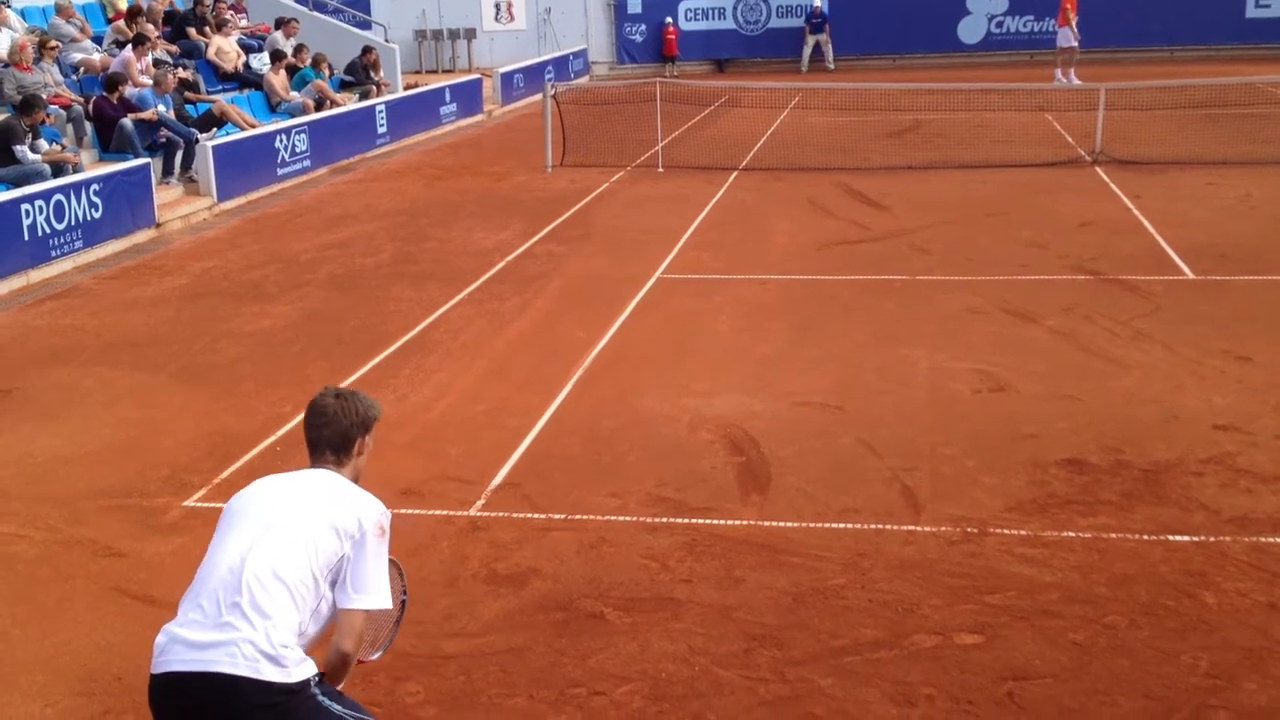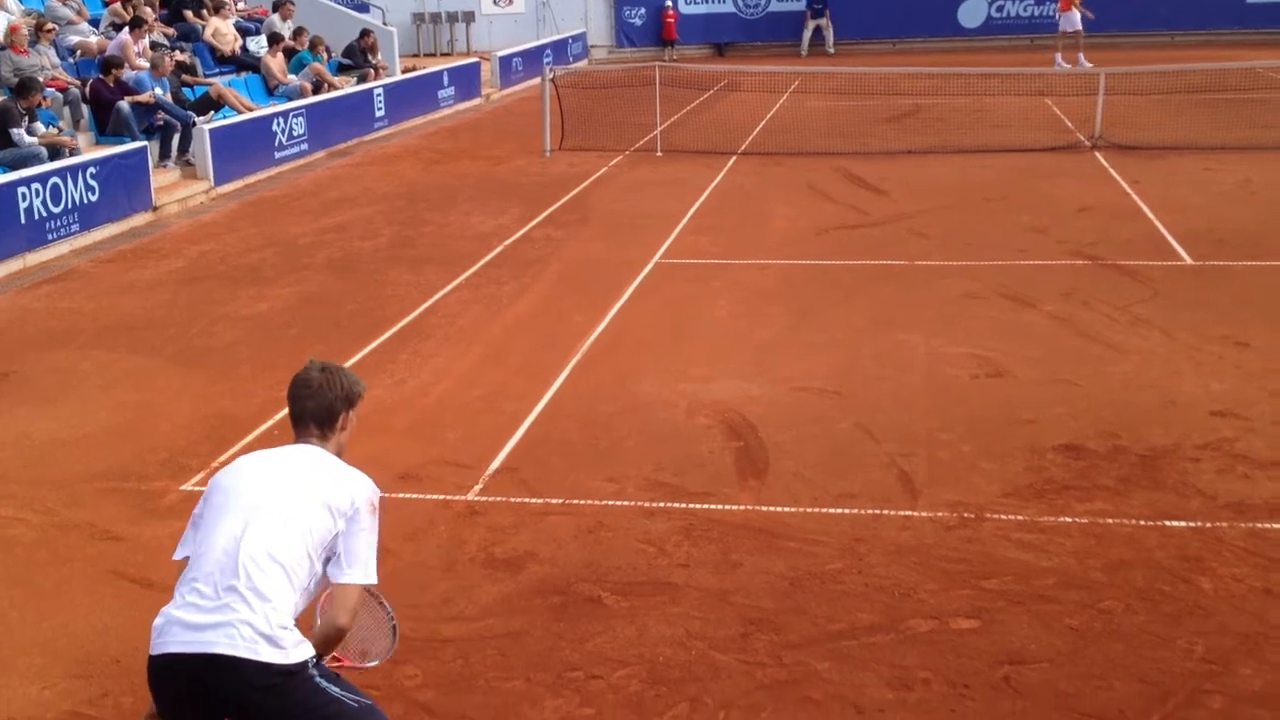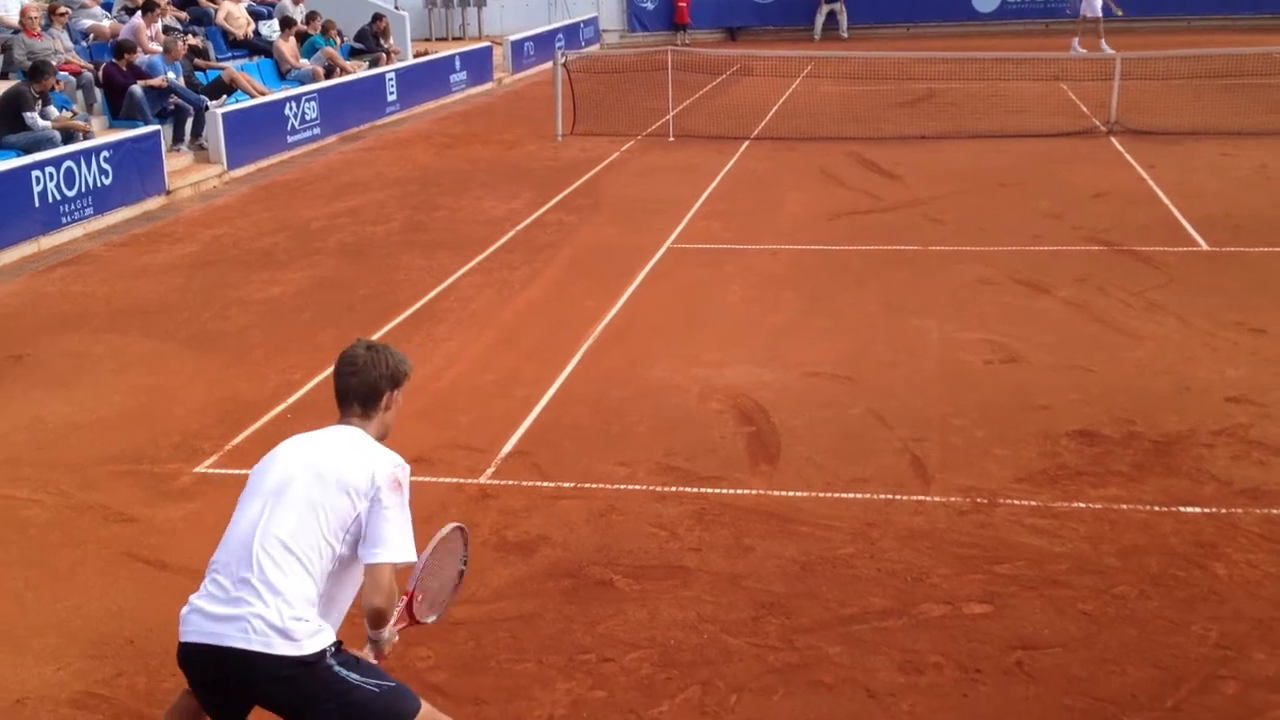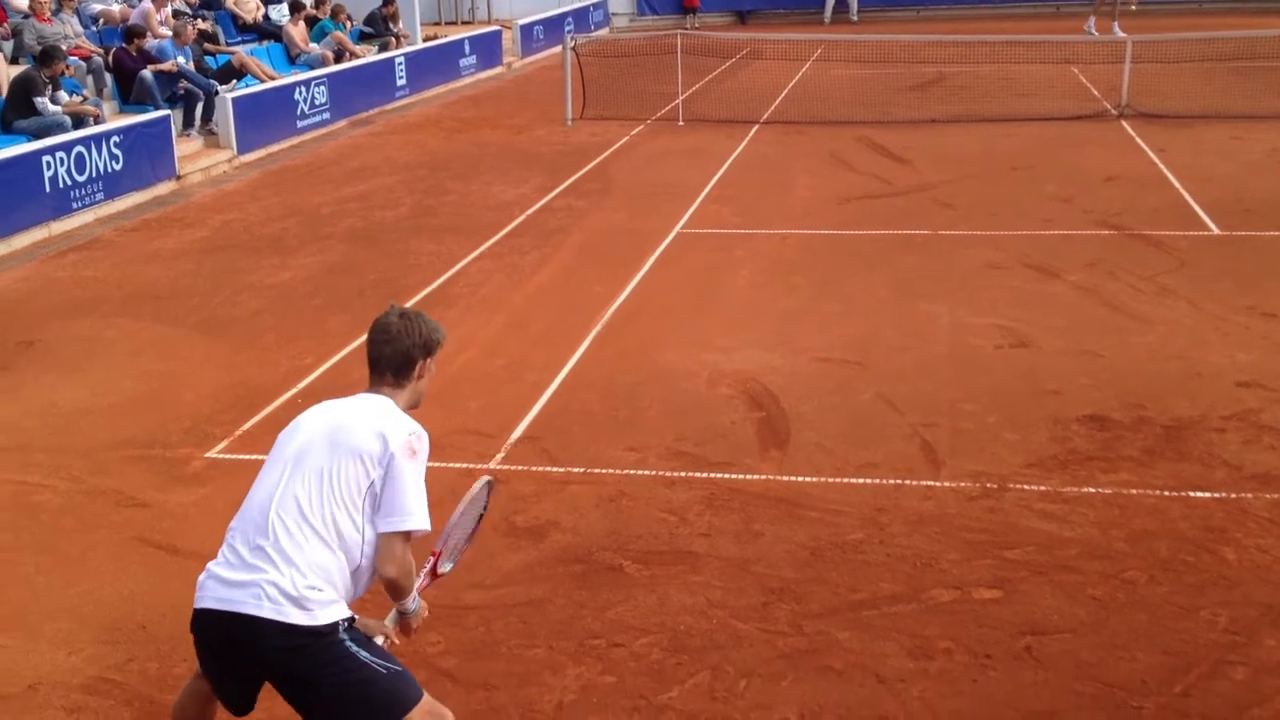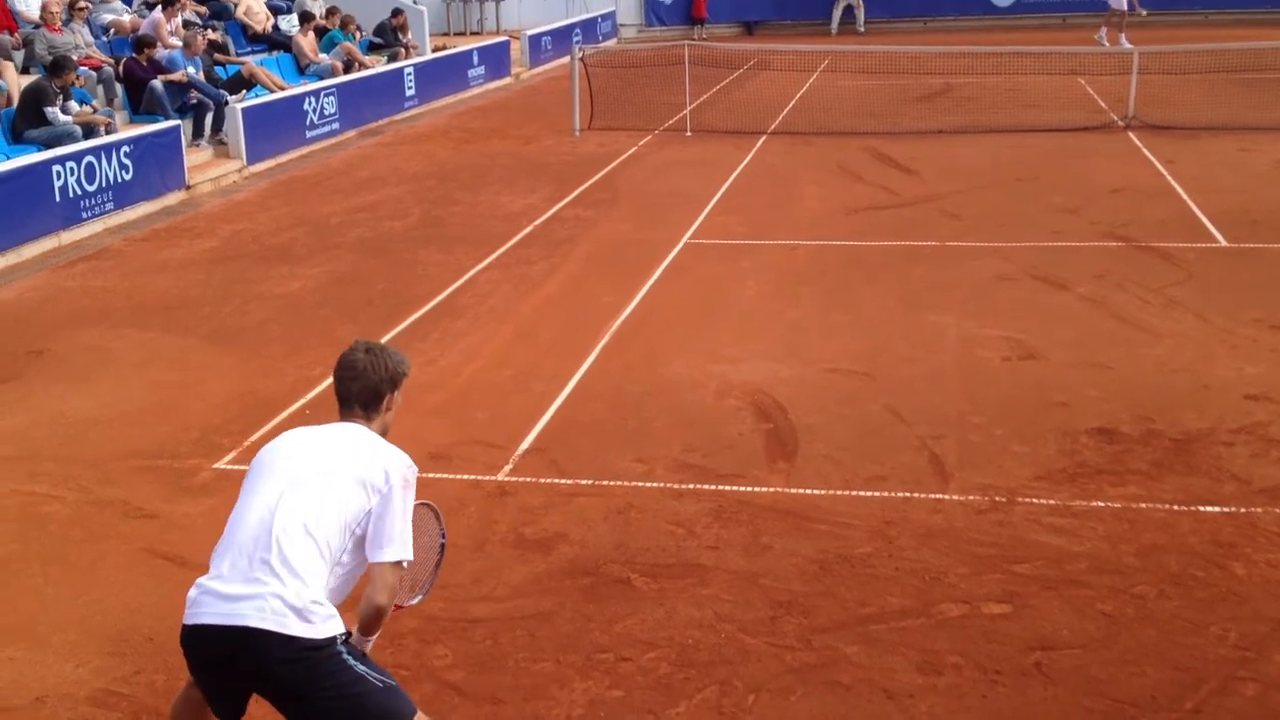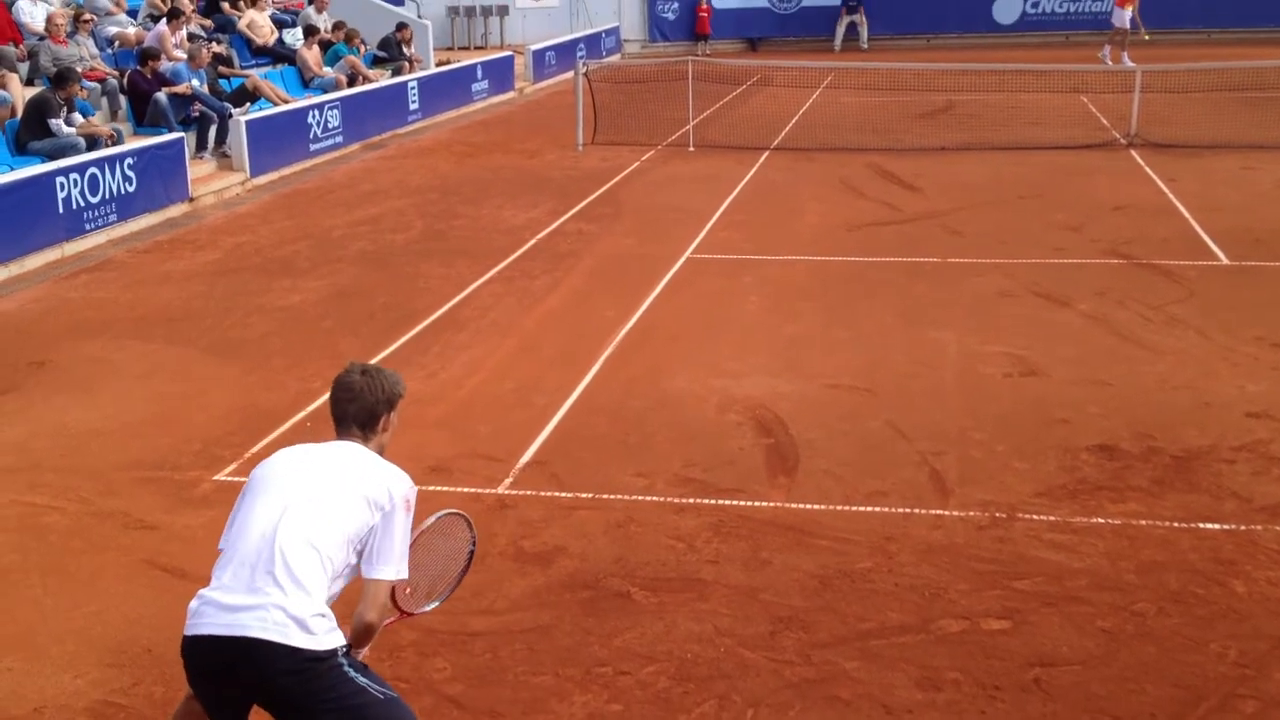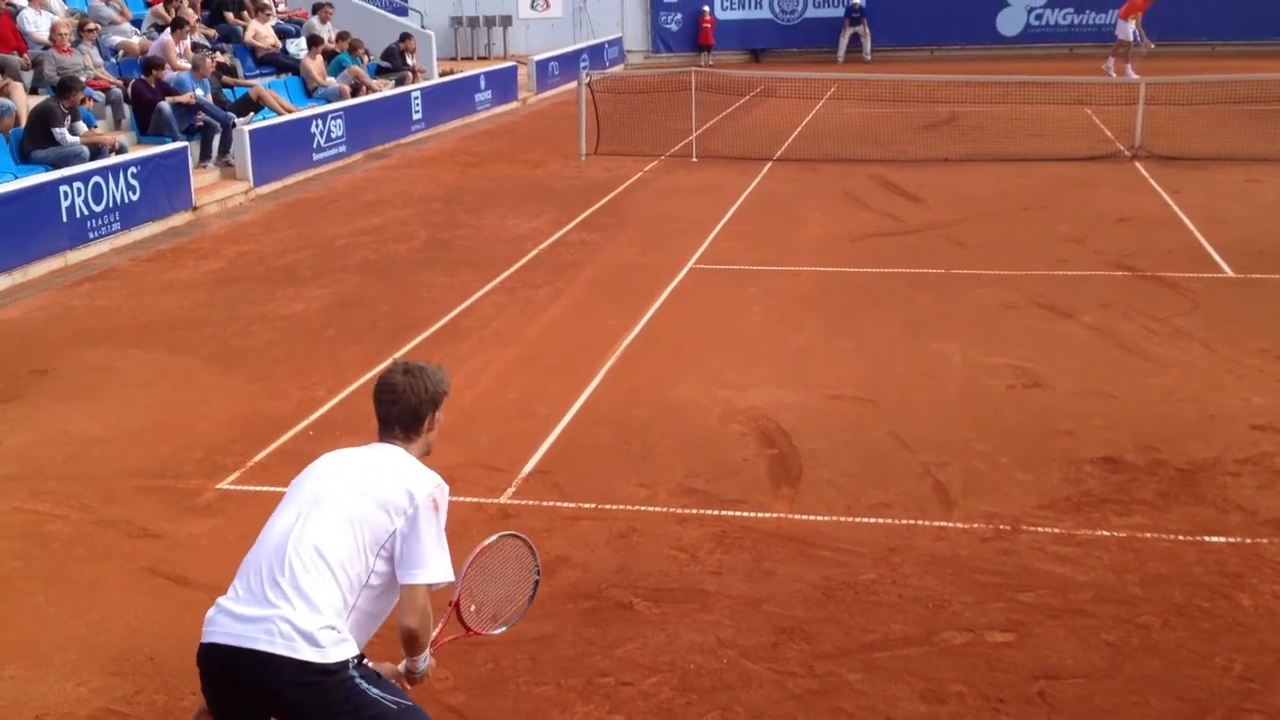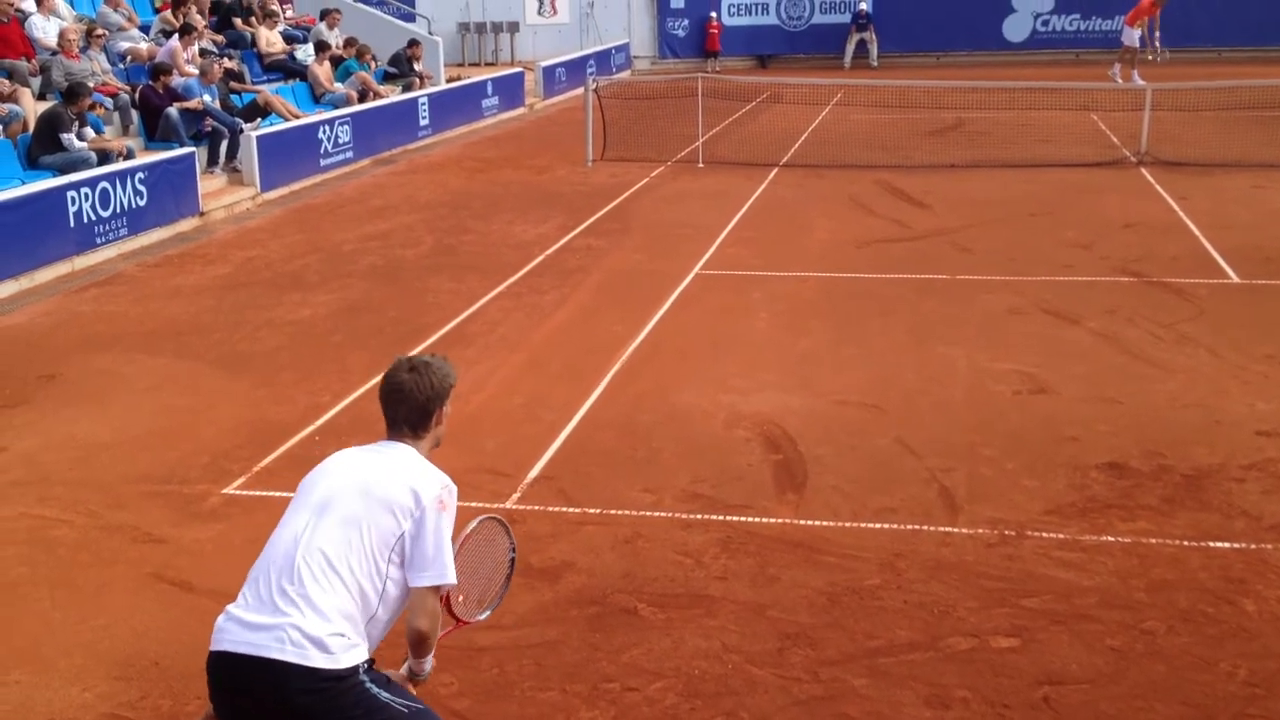
dt=0.3s
person 1, frame 1
left shoulder: (251, 491)
right shoulder: (365, 510)
right elbow: (346, 643)
right wrist: (326, 691)
left hip: (174, 668)
right hip: (260, 677)
person 1, frame 2
left shoulder: (232, 471)
right shoulder: (354, 487)
right elbow: (340, 618)
right wrist: (315, 655)
left hip: (173, 647)
right hip: (259, 657)
person 1, frame 3
left shoulder: (282, 452)
right shoulder: (383, 466)
right elbow: (378, 599)
right wrist: (380, 636)
left hip: (200, 635)
right hip: (276, 646)
person 1, frame 4
left shoulder: (314, 416)
right shoulder: (401, 432)
right elbow: (391, 566)
left wrist: (354, 624)
right wrist: (410, 606)
left hip: (215, 603)
right hip: (291, 618)
left knee: (209, 680)
person 1, frame 5
left shoulder: (281, 442)
right shoulder: (391, 464)
right elbow: (379, 597)
right wrist: (362, 642)
left hip: (207, 620)
right hip: (288, 631)
left knee: (202, 687)
person 1, frame 6
left shoulder: (276, 461)
right shoulder: (392, 482)
right elbow: (371, 613)
right wrist: (353, 652)
left hip: (207, 631)
right hip: (289, 643)
person 1, frame 7
left shoulder: (327, 462)
right shoulder: (422, 485)
right elbow: (412, 619)
left wrist: (367, 670)
right wrist: (419, 663)
left hip: (222, 640)
right hip: (299, 655)
person 1, frame 8
left shoulder: (335, 463)
right shoulder: (430, 486)
right elbow: (422, 621)
left wrist: (377, 676)
right wrist: (420, 666)
left hip: (231, 649)
right hip: (310, 664)
